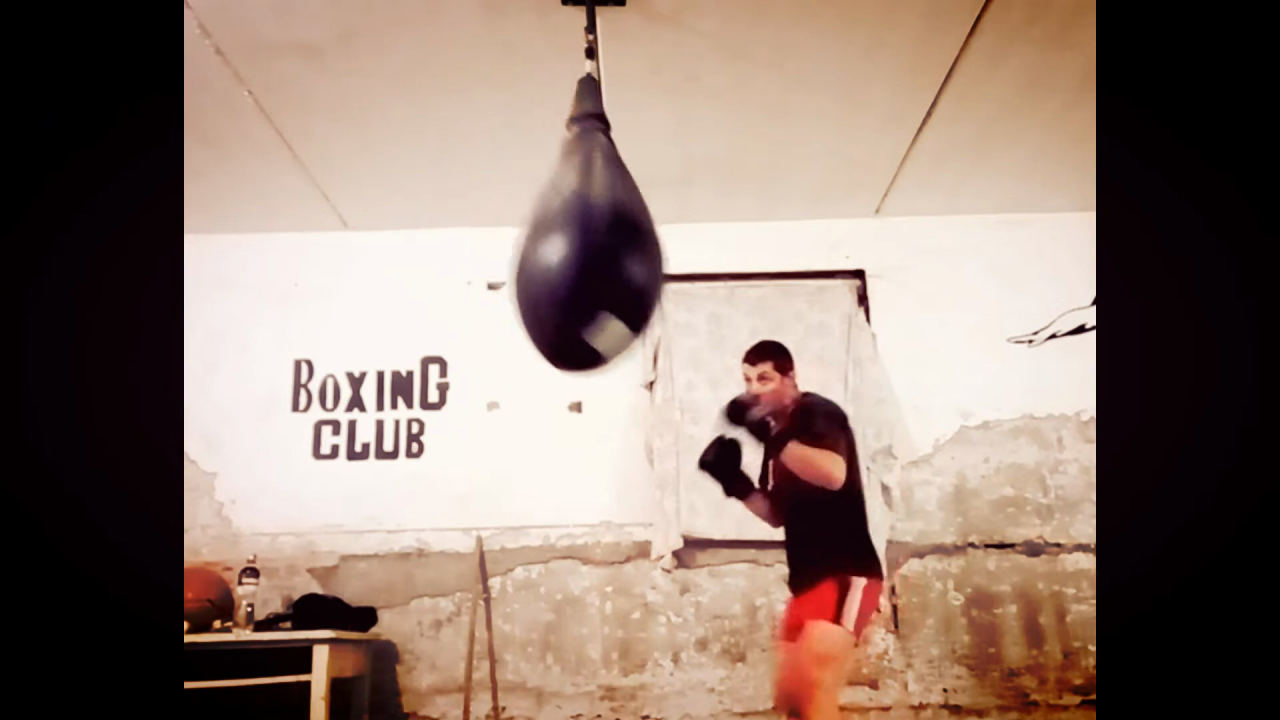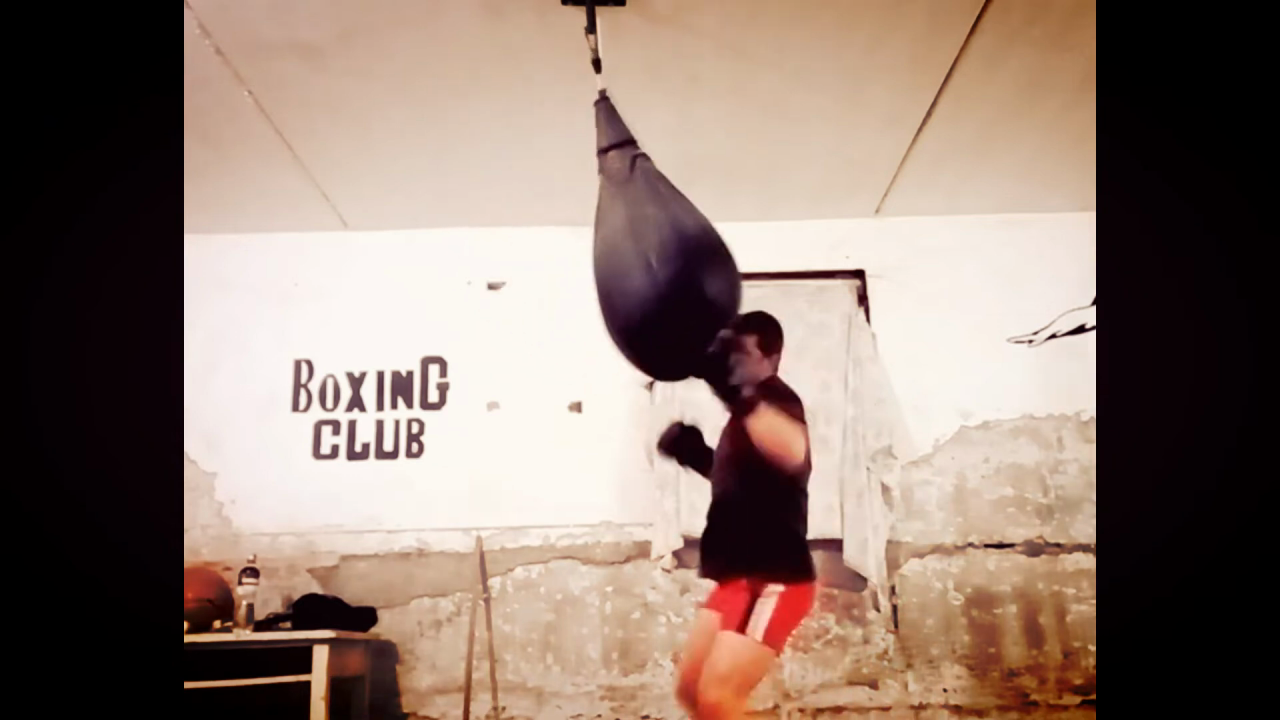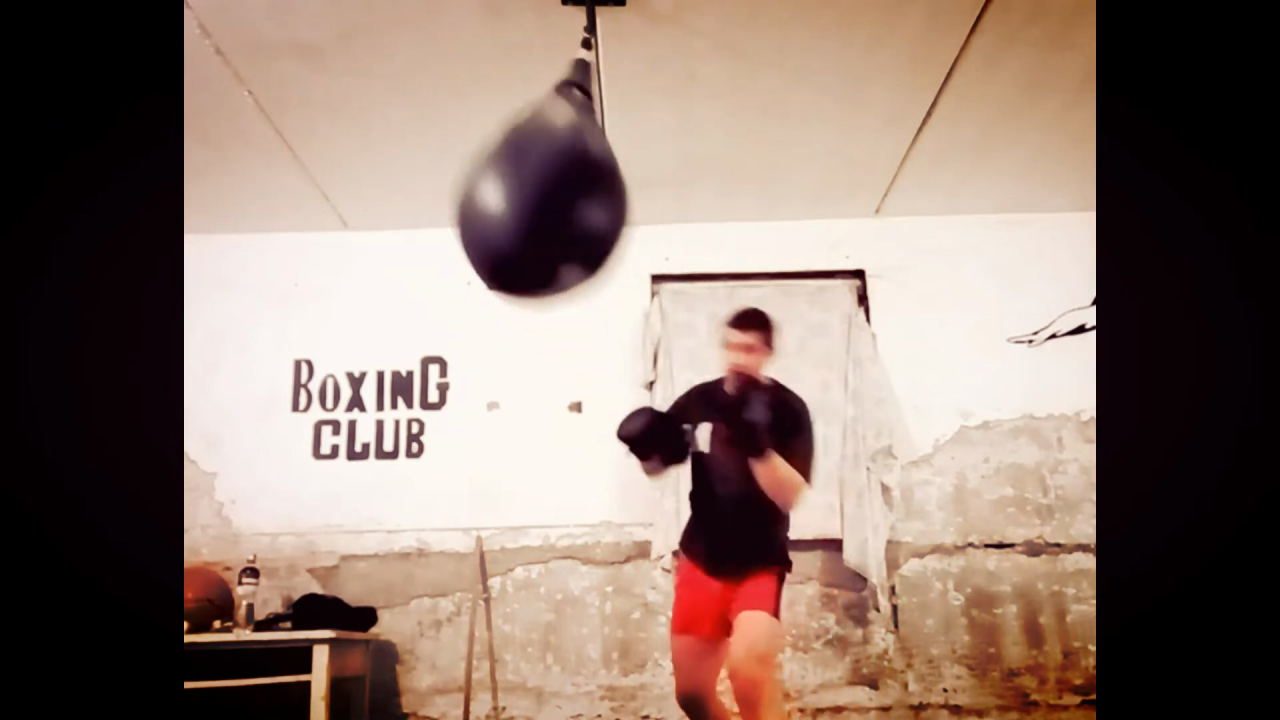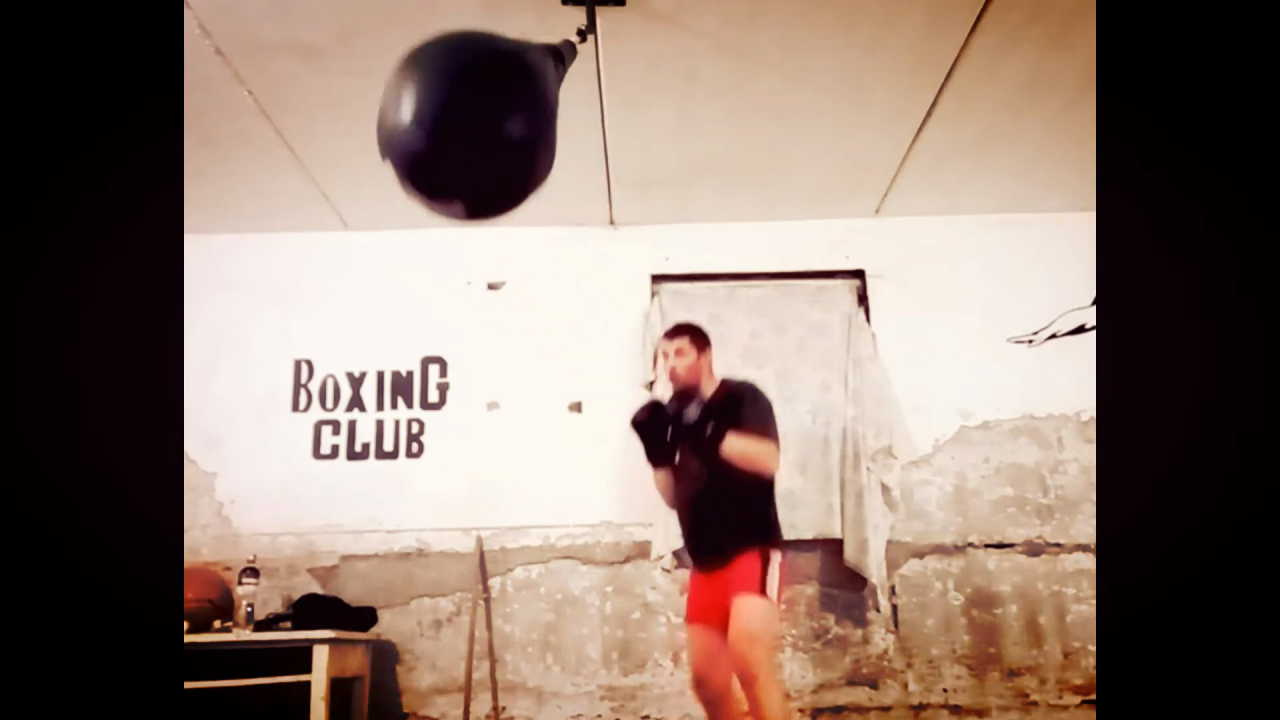
dt=0.4s
person 1, frame 1
left shoulder: (818, 413)
right shoulder: (779, 431)
left elbow: (834, 474)
left wrist: (774, 437)
right wrist: (733, 481)
left hip: (846, 574)
right hip: (807, 578)
left knee: (810, 682)
person 1, frame 2
left shoulder: (775, 399)
right shoulder: (745, 409)
left elbow: (794, 452)
left wrist: (741, 394)
right wrist: (696, 454)
left hip: (770, 581)
right hip: (735, 576)
person 1, frame 3
left shoulder: (788, 410)
right shoulder: (700, 400)
left elbow: (789, 496)
right elbow: (659, 466)
left wrist: (758, 442)
right wrist: (646, 444)
left hip: (760, 566)
right hip: (700, 564)
left knee: (750, 674)
person 1, frame 4
left shoulder: (742, 397)
right shoulder: (678, 421)
left elbow: (767, 461)
right elbow: (674, 498)
left wrist: (709, 431)
right wrist: (655, 449)
left hip: (753, 549)
right hip: (708, 561)
left knee: (750, 660)
right knee: (707, 681)
